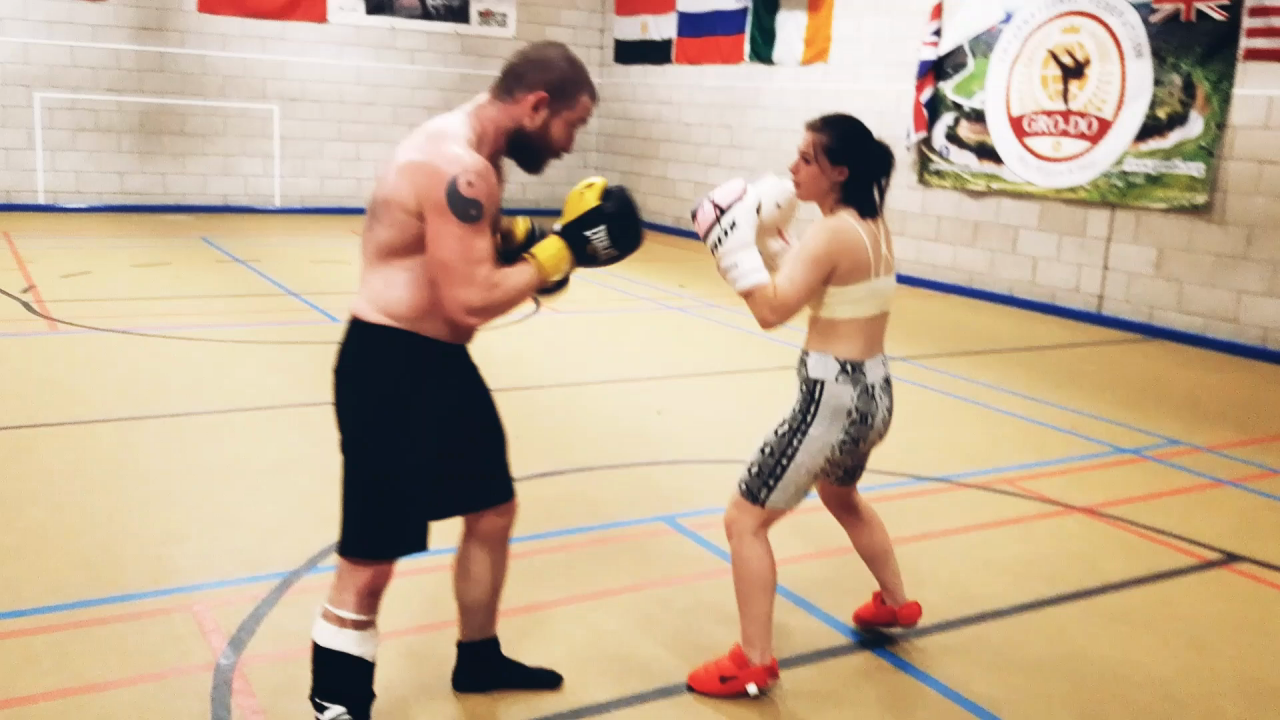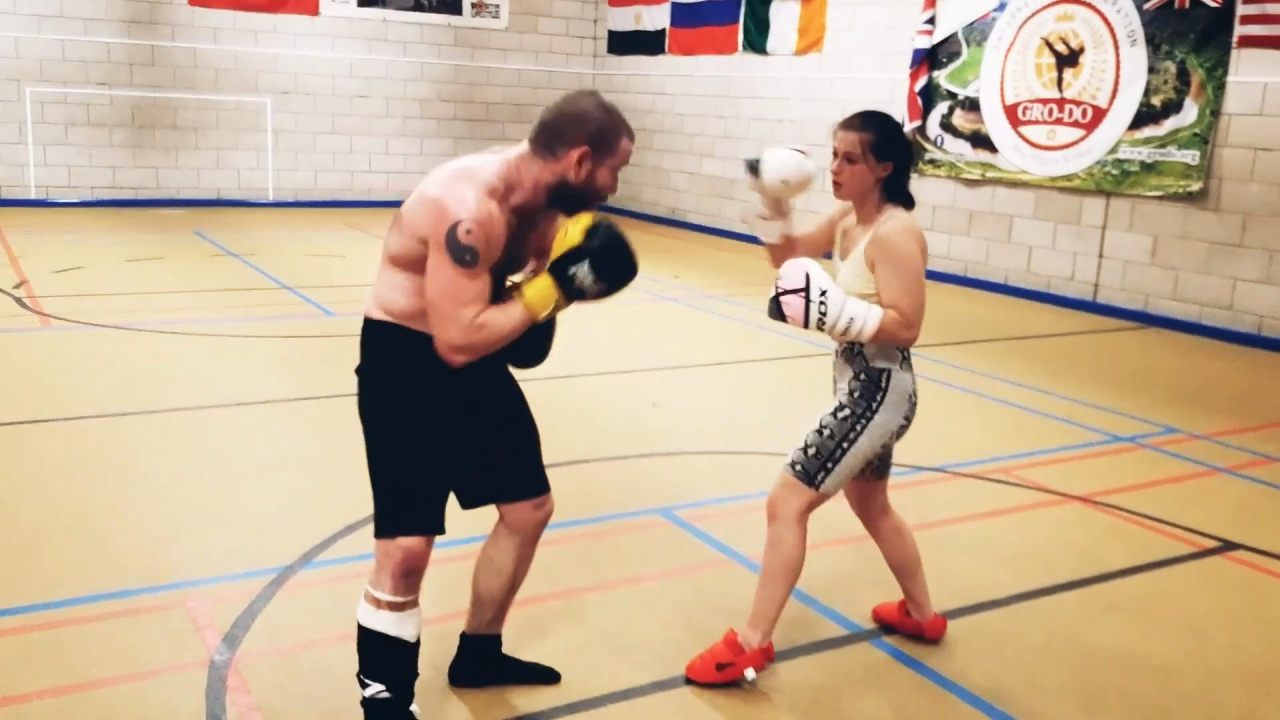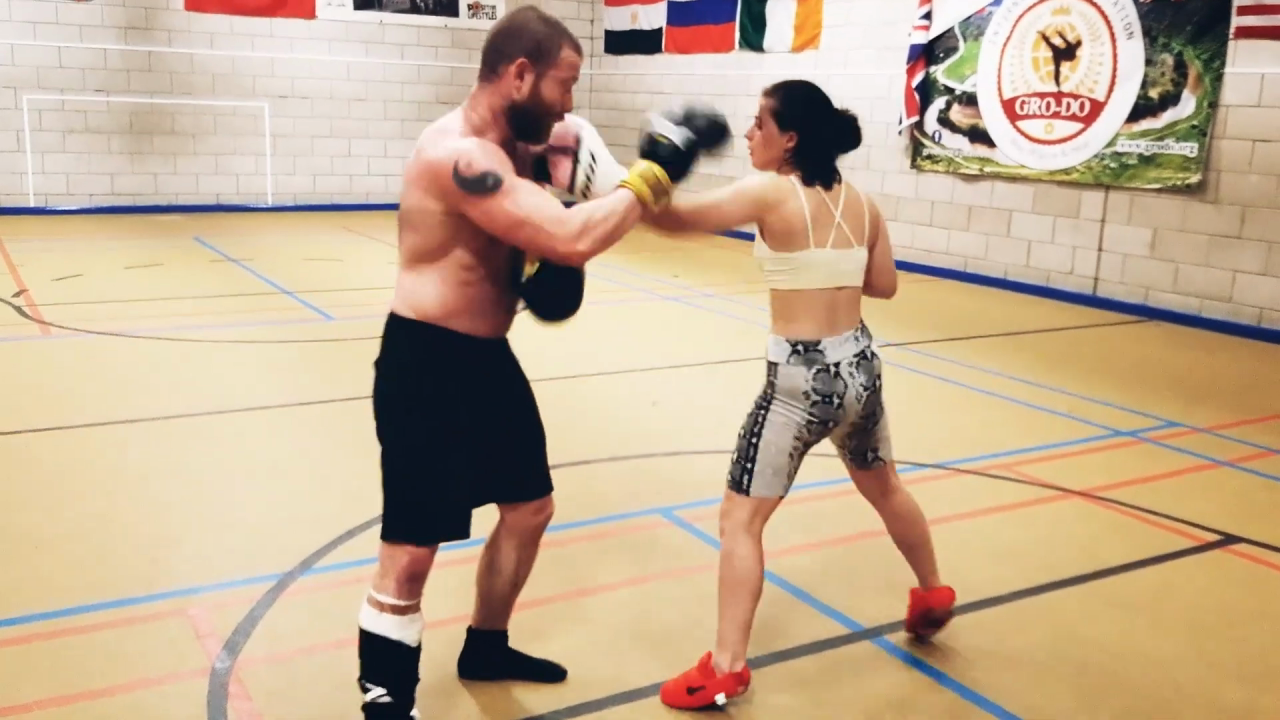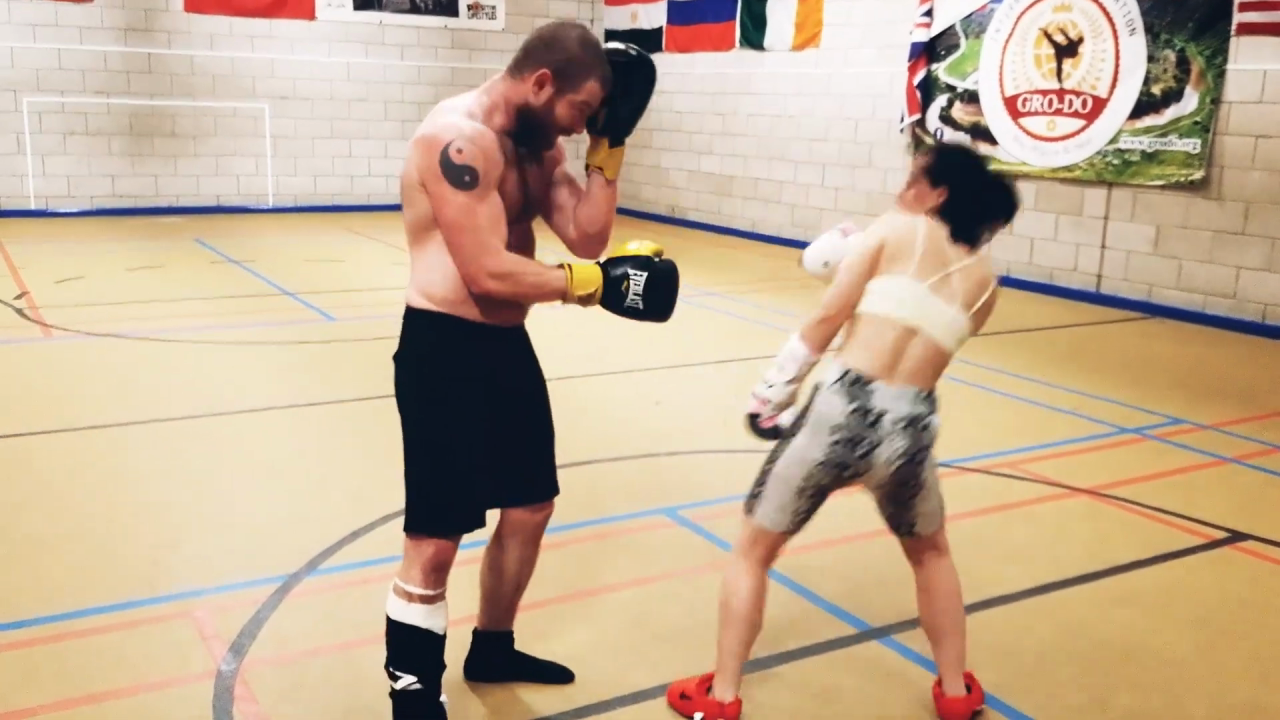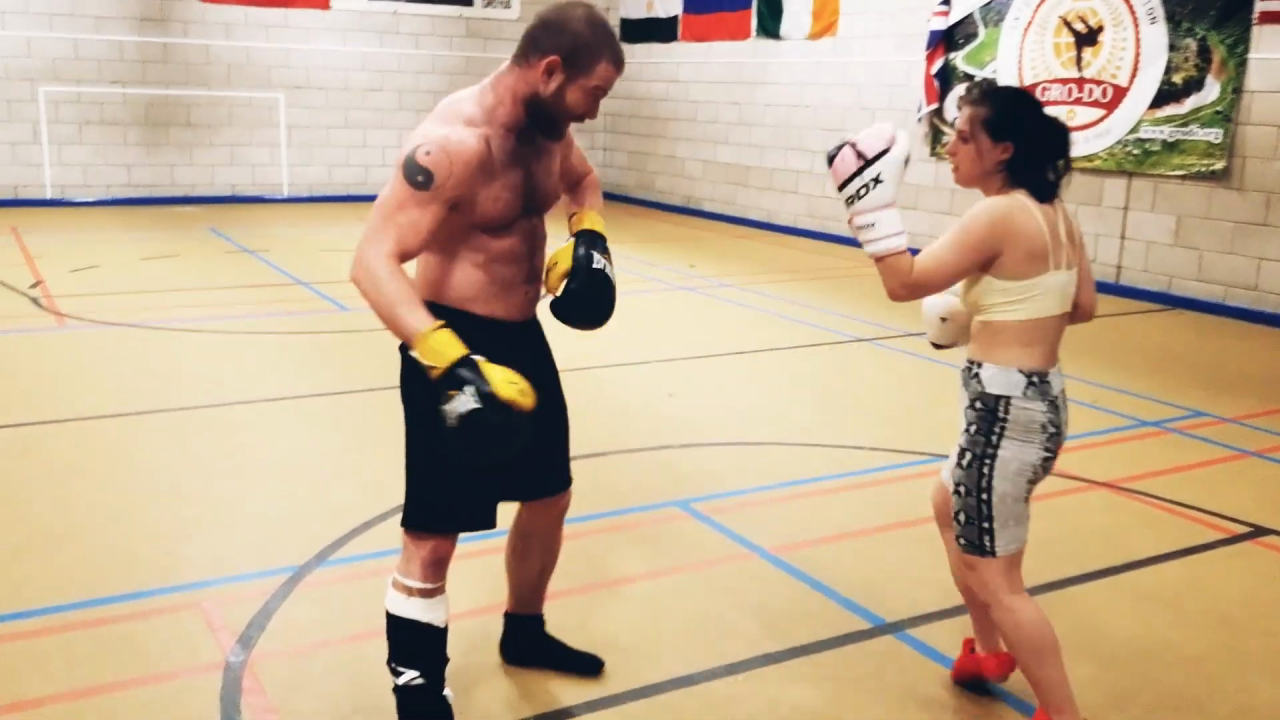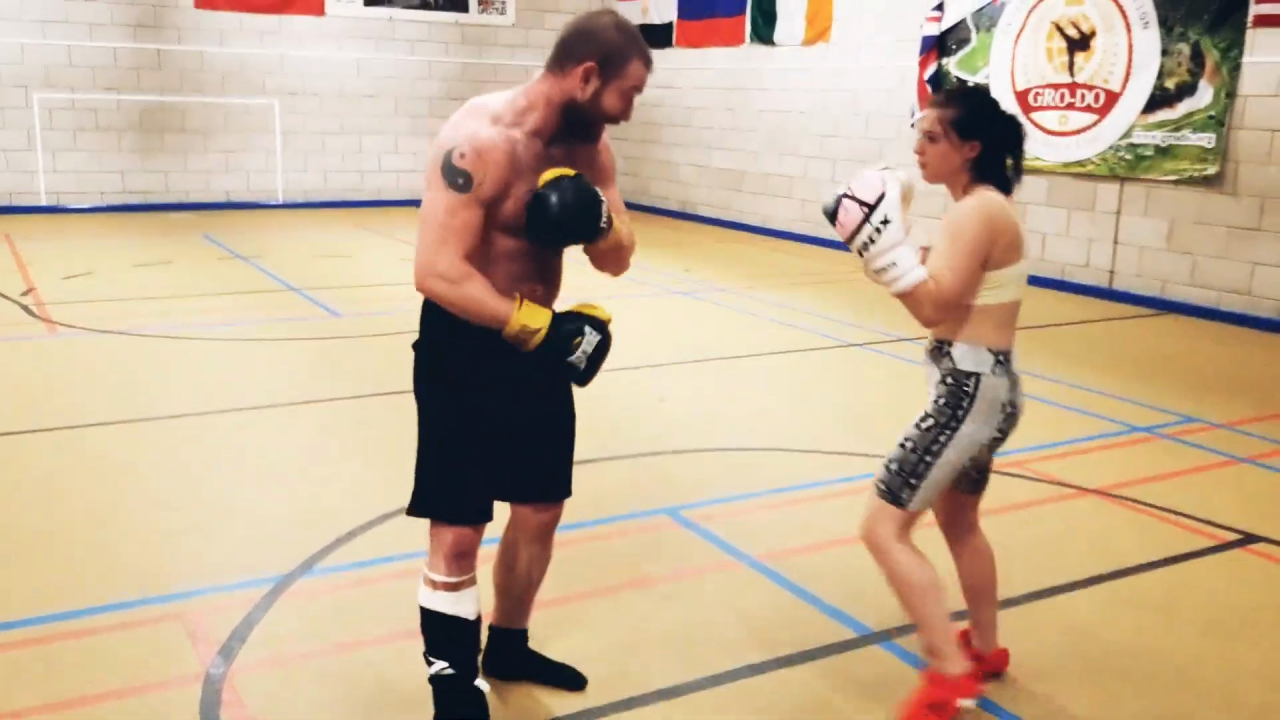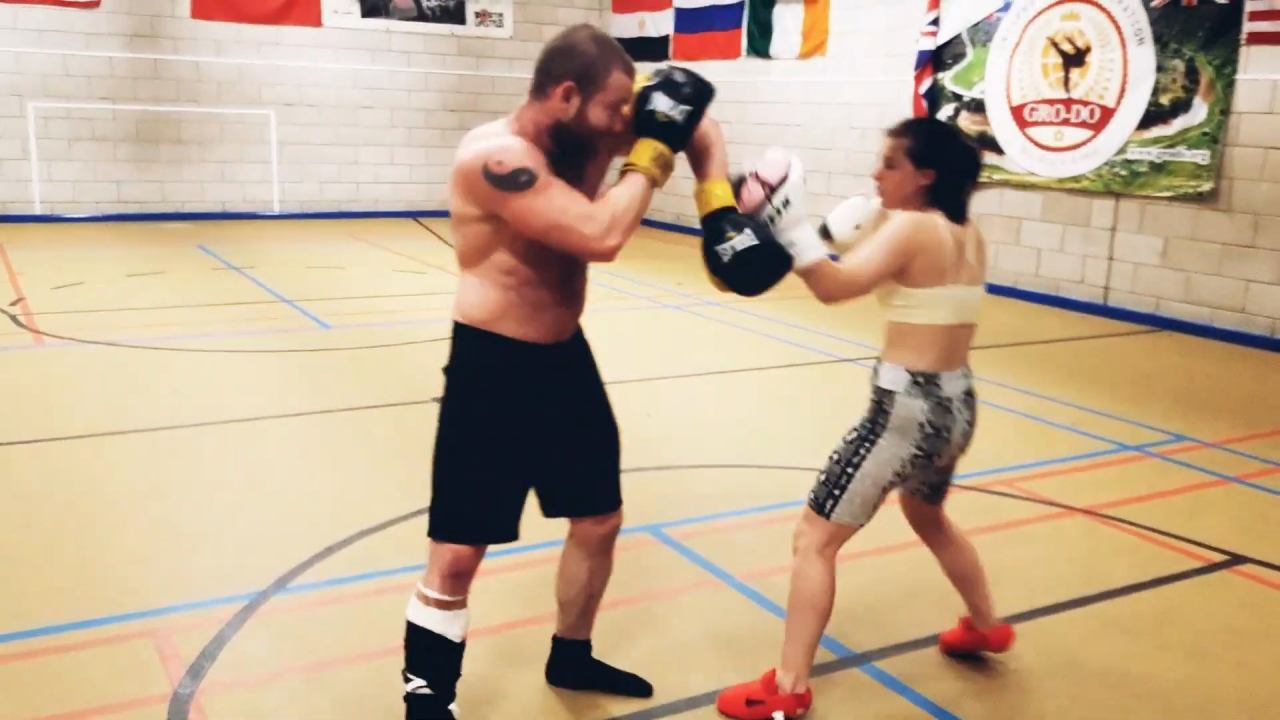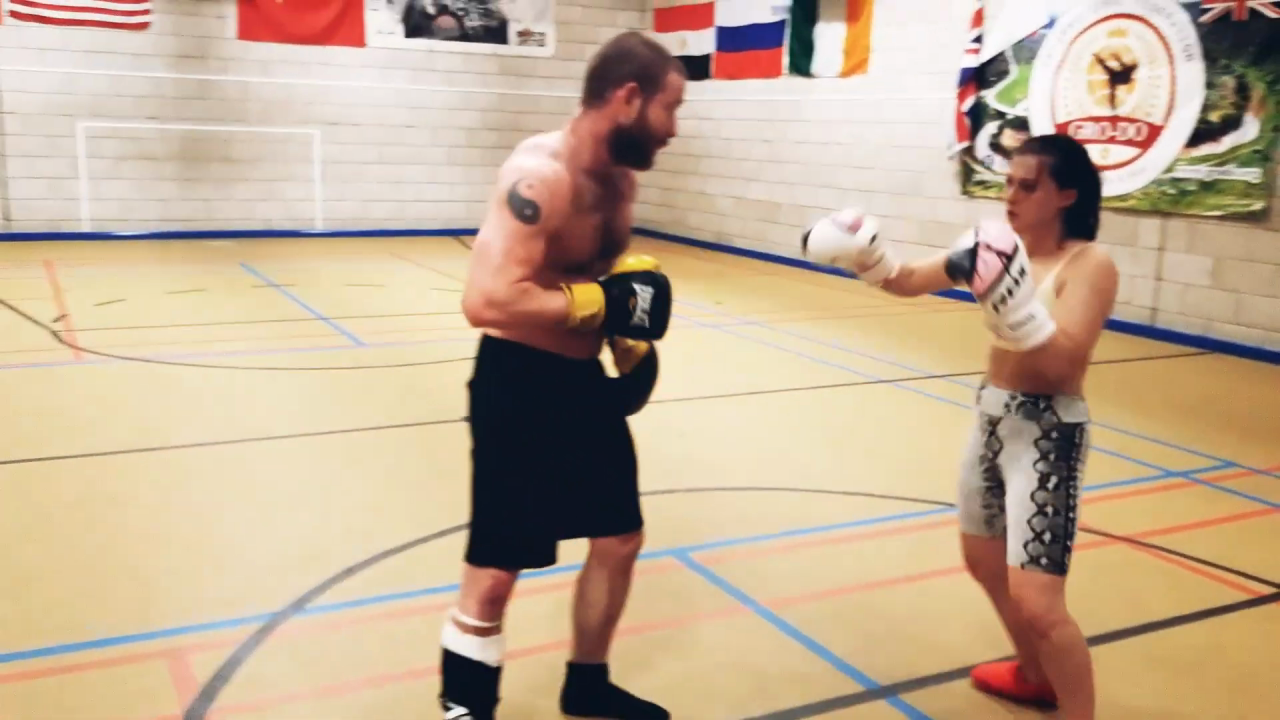
dt=0.5s
person 1, frame 1
left shoulder: (481, 148)
right shoulder: (456, 165)
right elbow: (469, 304)
left wrist: (526, 259)
right wrist: (561, 250)
left hip: (442, 362)
right hip: (387, 366)
left knee: (493, 515)
right knee: (371, 563)
left ankle: (478, 658)
person 1, frame 2
left shoulder: (536, 184)
right shoulder: (469, 209)
left elbow: (549, 254)
right elbow: (459, 341)
left wrist: (545, 288)
right wrist: (553, 288)
left hip: (473, 359)
right hip: (406, 360)
left knee: (529, 508)
right knee: (405, 548)
left ankle: (478, 654)
person 1, frame 3
left shoulder: (520, 143)
right shoulder: (459, 156)
left elbow: (551, 231)
right elbow: (570, 241)
right wrist: (649, 174)
left hip: (487, 355)
right hip: (425, 362)
left knee: (529, 506)
right knee: (411, 551)
left ankle: (485, 647)
person 1, frame 4
left shoulder: (536, 147)
right shoulder: (458, 138)
left elbow: (588, 236)
right elbow: (491, 272)
left wrist: (610, 141)
right wrist: (600, 283)
left hip: (507, 346)
right hip: (444, 352)
left knee: (529, 509)
right knee: (434, 543)
left ankle: (492, 648)
person 1, frame 5
left shoulder: (550, 129)
right shoulder: (453, 142)
left elbow: (583, 183)
right elbow: (374, 263)
left wrist: (589, 239)
right wrist: (446, 364)
left hip: (524, 337)
right hip: (454, 350)
left knee: (549, 501)
right knee: (433, 539)
left ankle: (525, 632)
person 1, frame 6
left shoulder: (588, 147)
right shoulder: (481, 138)
left elbow: (618, 259)
right elbow: (438, 271)
left wrist: (596, 217)
right wrist: (542, 329)
left hip: (540, 341)
right hip: (464, 344)
left knee: (540, 511)
right knee: (456, 533)
left ankle: (508, 645)
person 1, frame 7
left shoulder: (594, 136)
right shoulder: (489, 159)
left elbow: (698, 122)
right elbow: (600, 235)
left wrist: (724, 208)
right wrist: (653, 147)
left hip: (565, 358)
right hip: (491, 369)
left knee: (598, 522)
right knee: (456, 552)
left ankle: (572, 657)
person 1, frame 8
left shoulder: (619, 177)
right shoulder: (541, 176)
right elbow: (486, 301)
left wrist: (627, 327)
right wrist: (598, 302)
left hip: (586, 380)
right hip: (517, 382)
left knee: (619, 542)
right knee: (493, 576)
person 2, frame 1
left shoulder: (829, 233)
right shoulder: (873, 226)
left elbow: (771, 311)
left wrist: (731, 241)
right wrist: (773, 239)
left hip: (833, 398)
right hip: (873, 392)
left knee: (744, 522)
right knee: (842, 497)
left ankle: (754, 664)
right ankle: (896, 602)
person 2, frame 2
left shoulder: (897, 234)
right shoulder: (848, 216)
left elbow: (903, 329)
right elbow: (787, 258)
left wrist: (832, 306)
right wrist: (774, 210)
left hip: (877, 388)
right hip: (868, 386)
left knee: (787, 504)
right knee: (870, 504)
left ankle: (751, 644)
right ankle: (921, 614)
person 2, frame 3
left shoulder: (770, 193)
right shoulder: (859, 202)
left elbow: (678, 217)
right elbow: (884, 286)
left hip: (800, 379)
right hip: (859, 369)
left knee: (740, 521)
right knee: (885, 489)
left ankle: (726, 669)
right ankle: (932, 594)
person 2, frame 4
left shoulder: (894, 230)
right shoulder: (985, 279)
left elbow: (832, 315)
left wrist: (775, 388)
left hip: (841, 414)
right hip: (909, 430)
left knee: (751, 553)
right knee: (931, 553)
person 2, frame 5
left shoulder: (995, 216)
right shoulder: (1054, 214)
left elbow: (904, 284)
right elbow: (1084, 307)
left wrist: (871, 196)
left hip: (1008, 412)
right hip: (1038, 402)
left knee: (996, 581)
right knee: (949, 508)
right ankle: (989, 650)
person 2, frame 6
left shoulder: (974, 211)
right shoulder: (990, 204)
left elbow: (934, 309)
left wrist: (878, 239)
right wrist: (887, 231)
left hip: (970, 390)
right hip: (987, 386)
left knee: (884, 528)
right knee: (957, 518)
right ankle: (983, 646)
person 2, frame 7
left shoulder: (913, 228)
right shoulder: (962, 234)
left elbow: (835, 284)
left wrist: (784, 216)
right wrist: (858, 246)
left hip: (906, 407)
right hip: (950, 404)
left knee: (814, 542)
right knee: (926, 516)
right ankle: (986, 626)
person 2, frame 8
left shoulder: (1091, 266)
right shoulder: (999, 246)
left elbow: (1061, 365)
right elbow: (910, 281)
left wrist: (1012, 295)
right wrist: (863, 251)
left hip: (1047, 436)
right hip: (992, 422)
left knee: (1036, 601)
right knee: (984, 564)
right ankle: (1036, 672)
